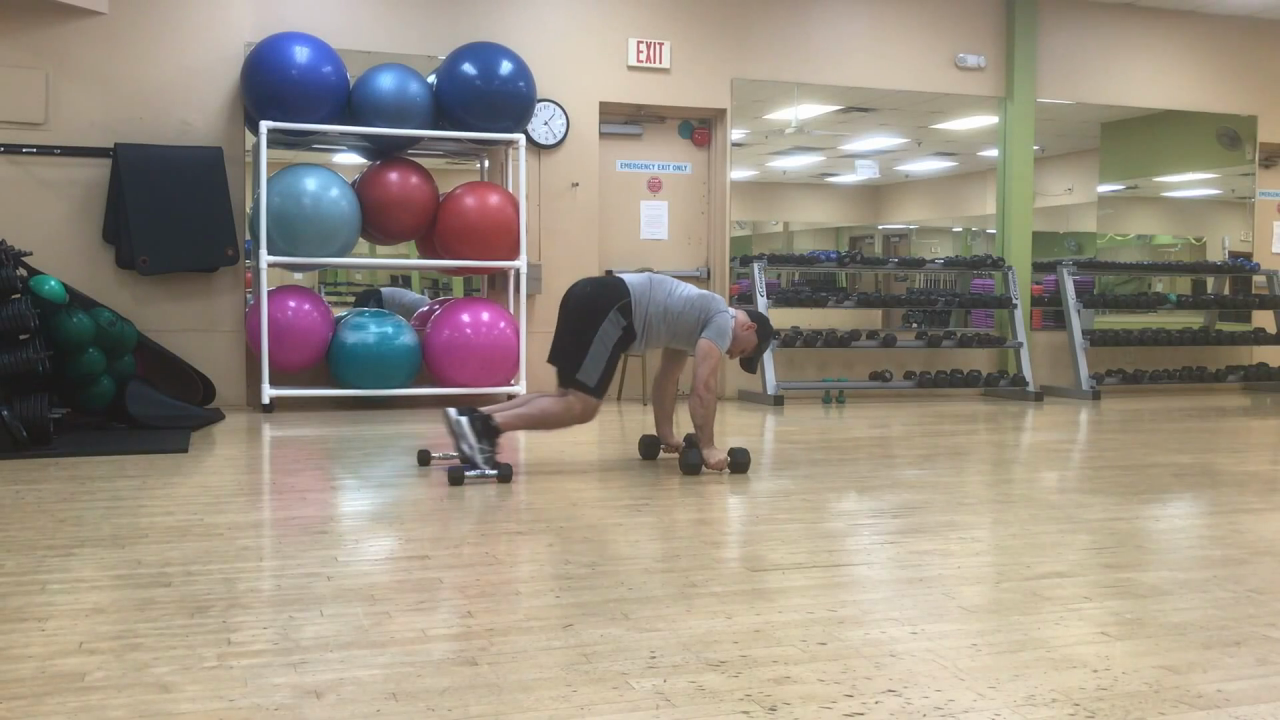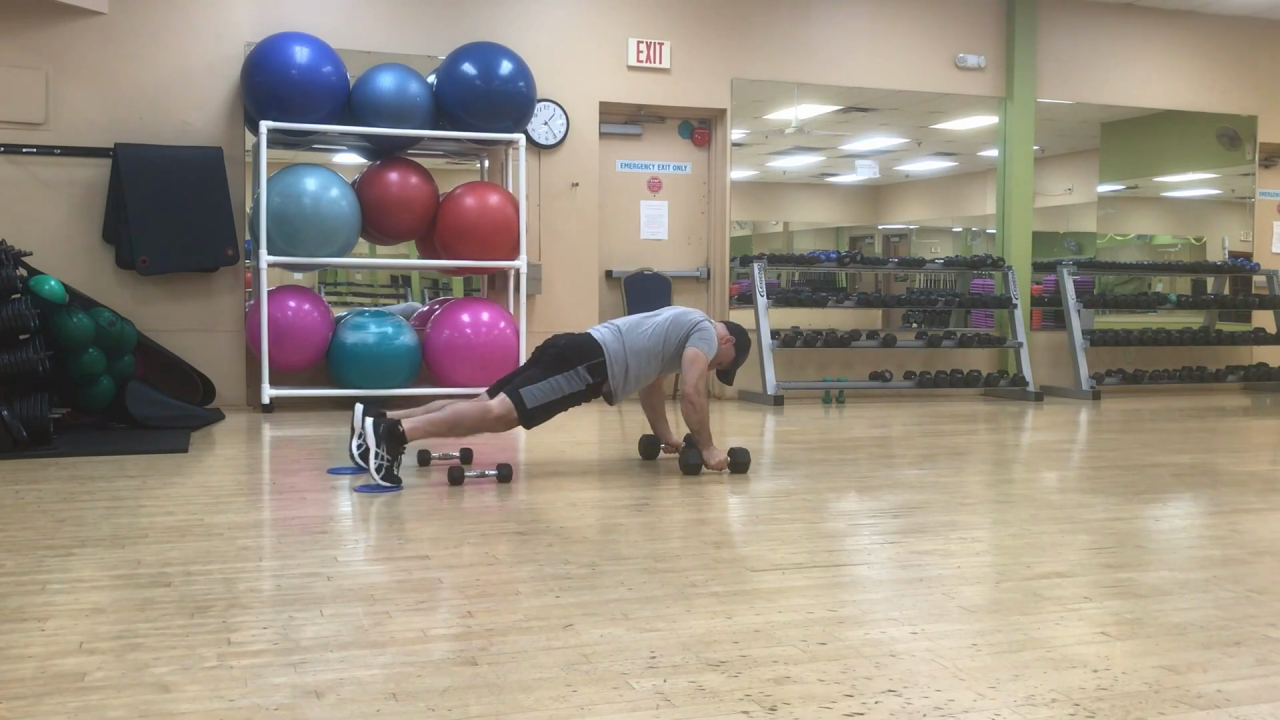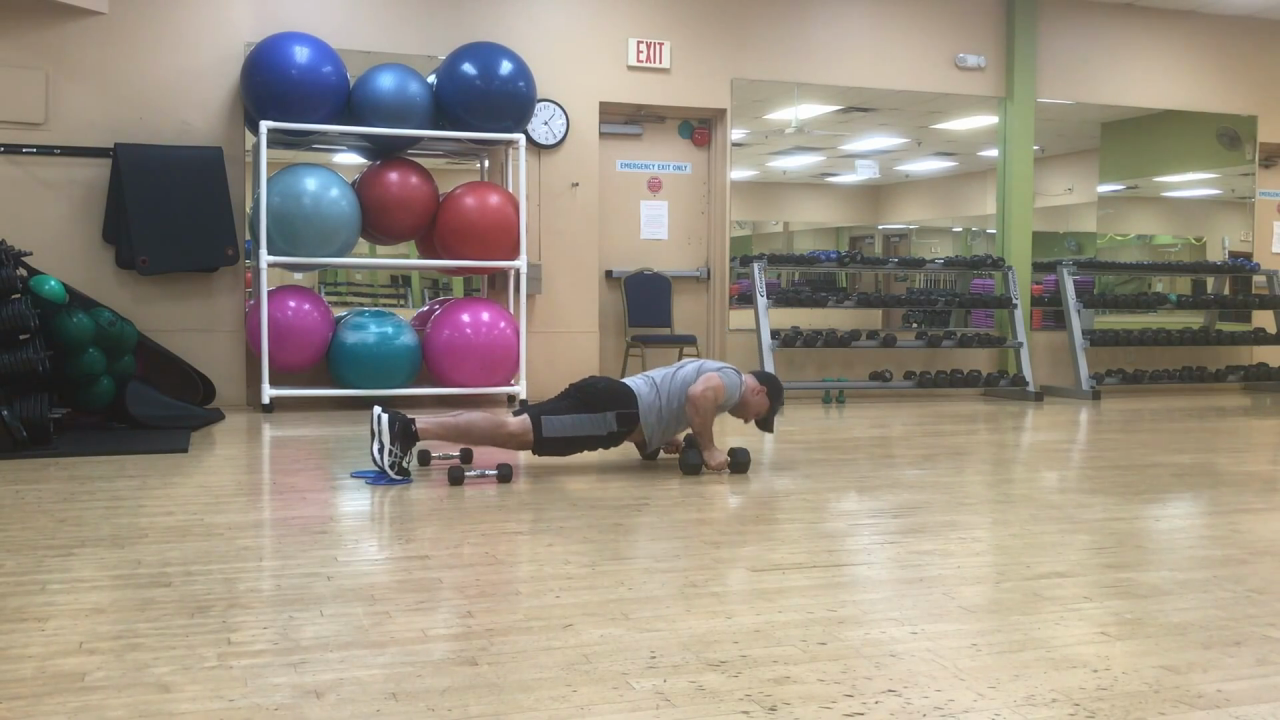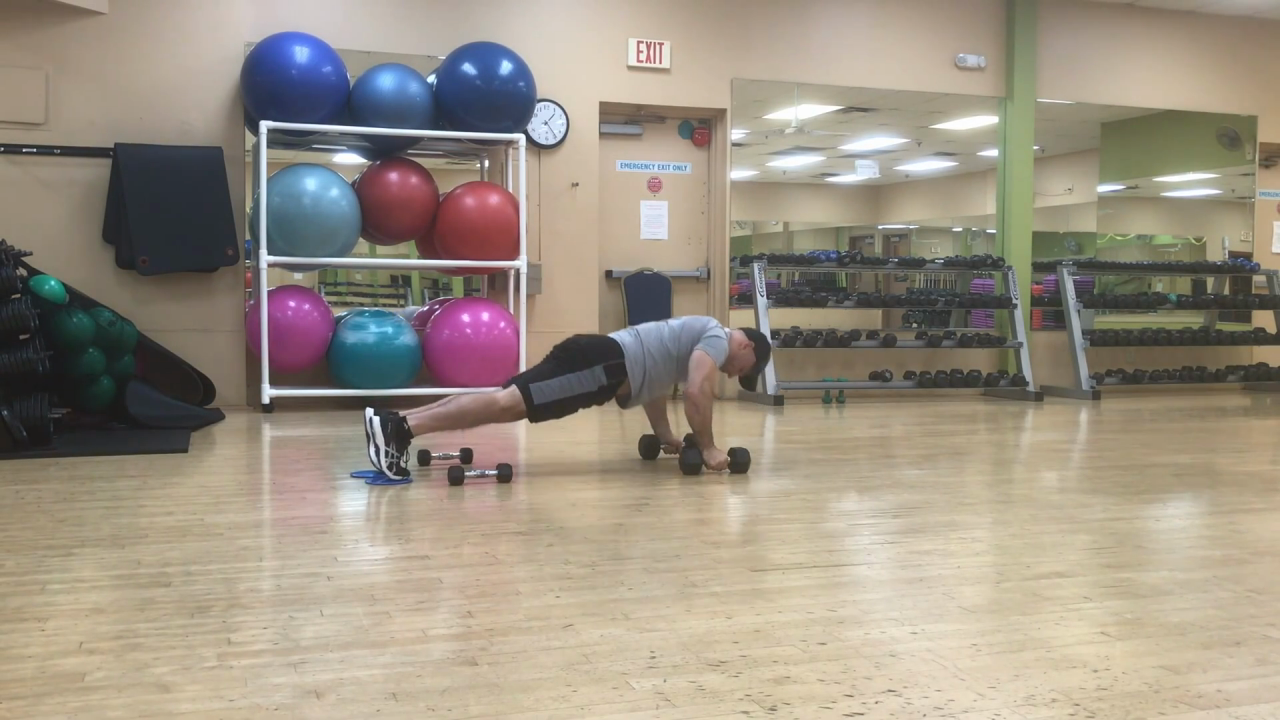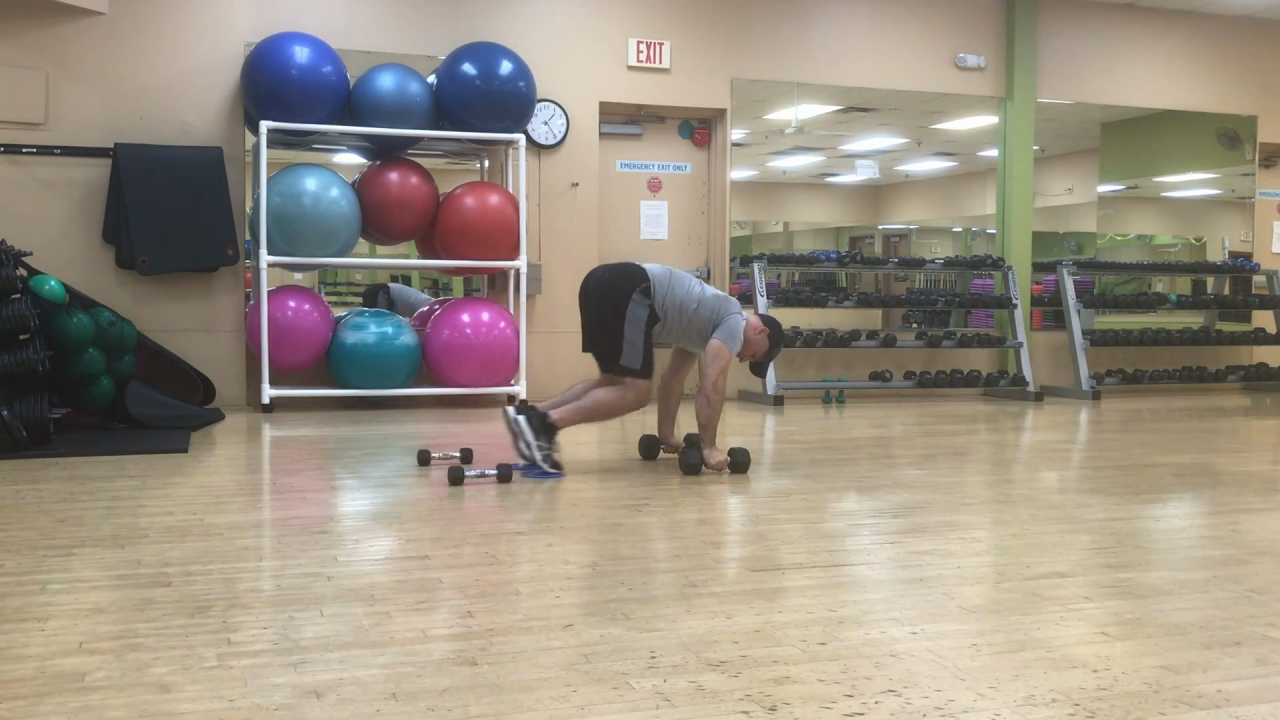
dt=1s
person 1, frame 1
left shoulder: (699, 321)
right shoulder: (722, 321)
left elbow: (665, 379)
right elbow: (703, 386)
left wrist: (665, 436)
right wrist: (708, 447)
left hip: (592, 299)
right hip: (609, 306)
left knee: (571, 396)
right knee: (580, 407)
left ankle: (475, 418)
right ankle: (485, 424)
person 1, frame 2
left shoulder: (682, 326)
right shoulder: (705, 332)
left elbow: (650, 383)
right elbow: (692, 392)
left wrist: (666, 437)
right wrist: (707, 448)
left hip: (581, 352)
right hip: (590, 362)
left knee: (485, 404)
right knee: (499, 413)
left ankle: (381, 419)
right ankle: (393, 433)
person 1, frame 3
left shoulder: (713, 372)
right shoulder: (732, 380)
right elbow: (698, 396)
left wrist: (666, 436)
right wrist: (707, 449)
left hip: (613, 398)
right hip: (618, 410)
left knee: (510, 424)
right knee: (514, 431)
left ankle: (404, 423)
right ankle: (410, 429)
person 1, frame 4
left shoulder: (699, 336)
right shoulder: (718, 339)
left elbow: (653, 371)
right elbow: (695, 391)
left wrist: (665, 435)
right wrist: (707, 447)
left hip: (602, 359)
right hip: (606, 366)
left knee: (504, 400)
right knee: (507, 404)
left ankle: (396, 421)
right ankle: (402, 427)
person 1, frame 5
left shoulder: (711, 324)
right shoulder: (733, 324)
left elbow: (672, 377)
right elbow: (712, 386)
left wrist: (666, 437)
right wrist: (709, 448)
left hip: (610, 285)
right hip: (629, 291)
left knee: (617, 384)
right knee: (634, 393)
left ankle: (534, 417)
right ankle: (544, 423)
